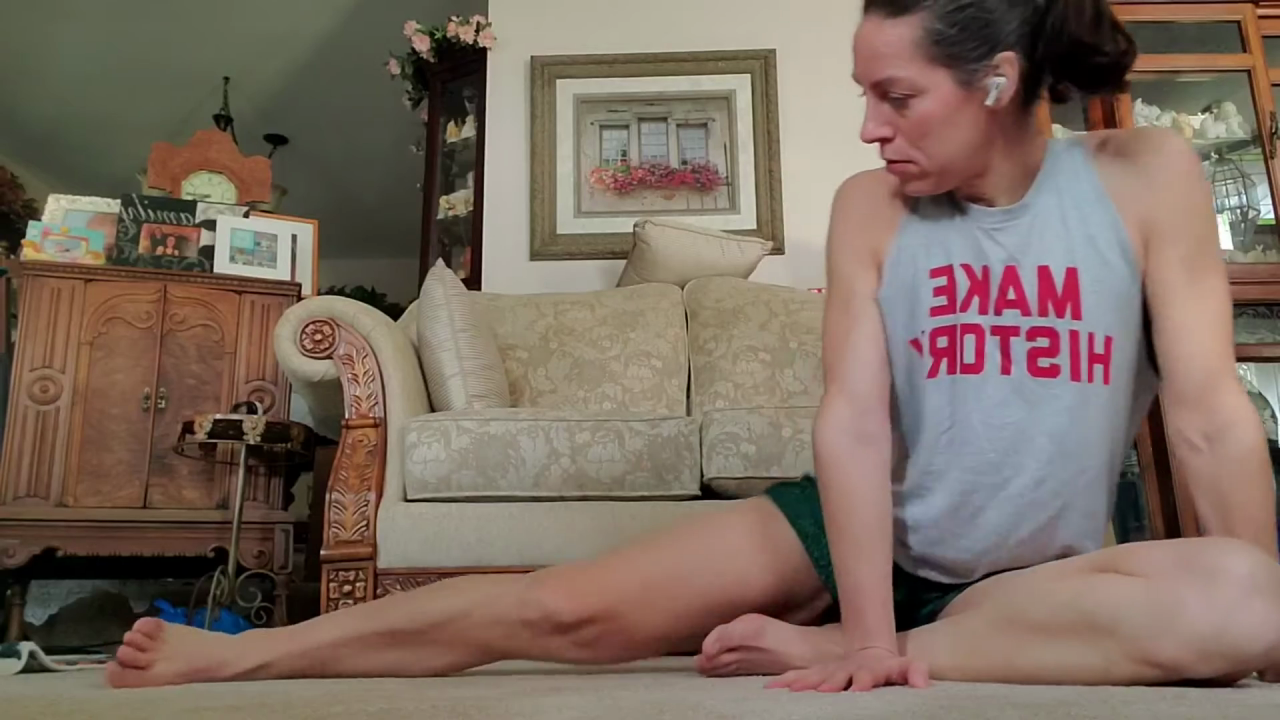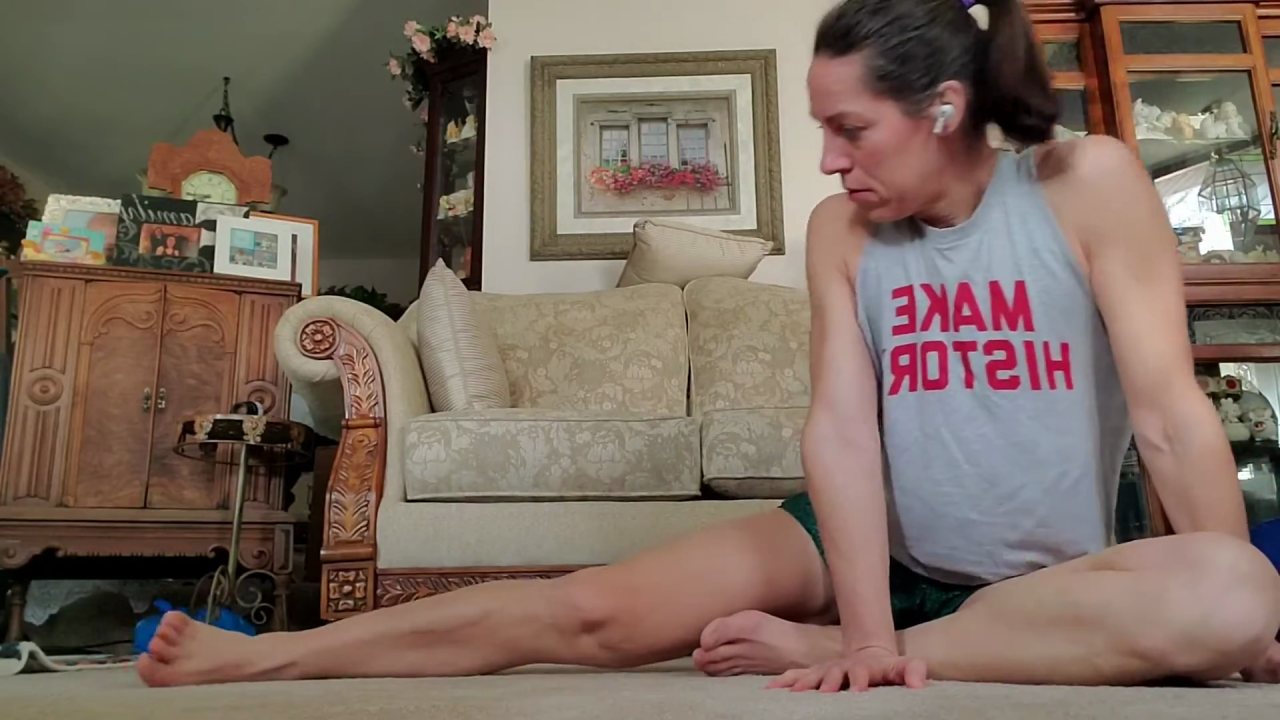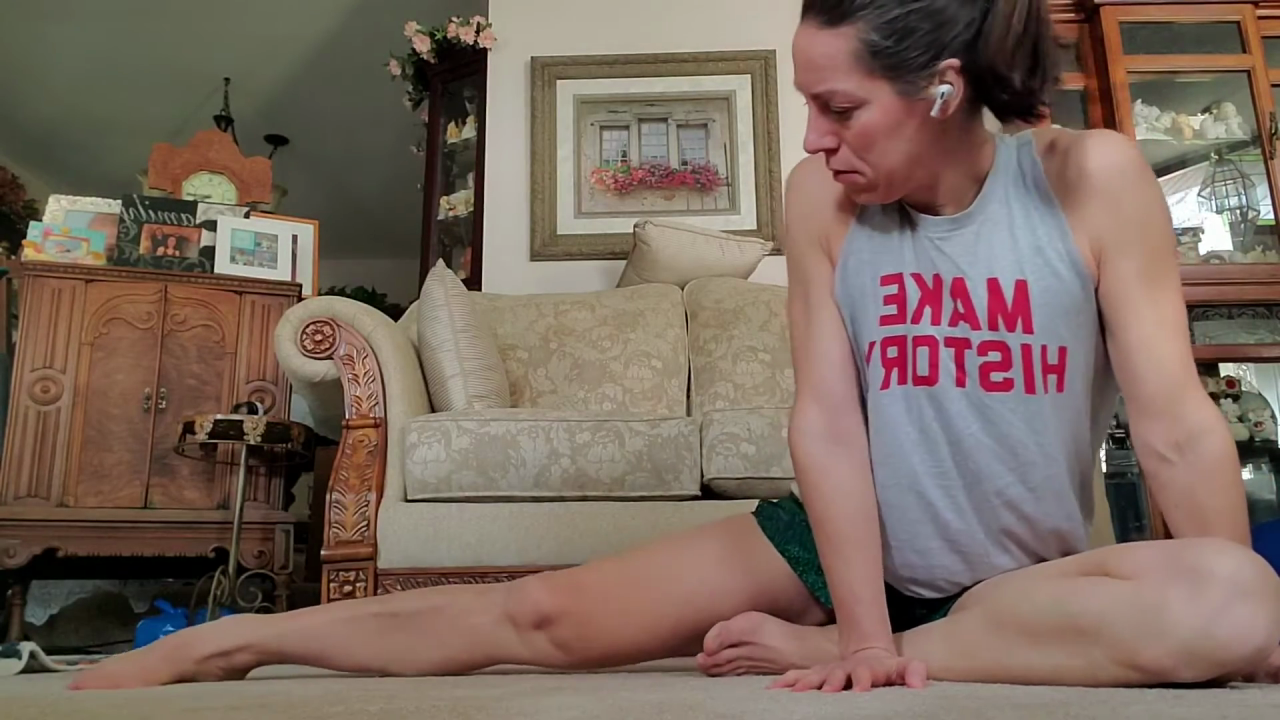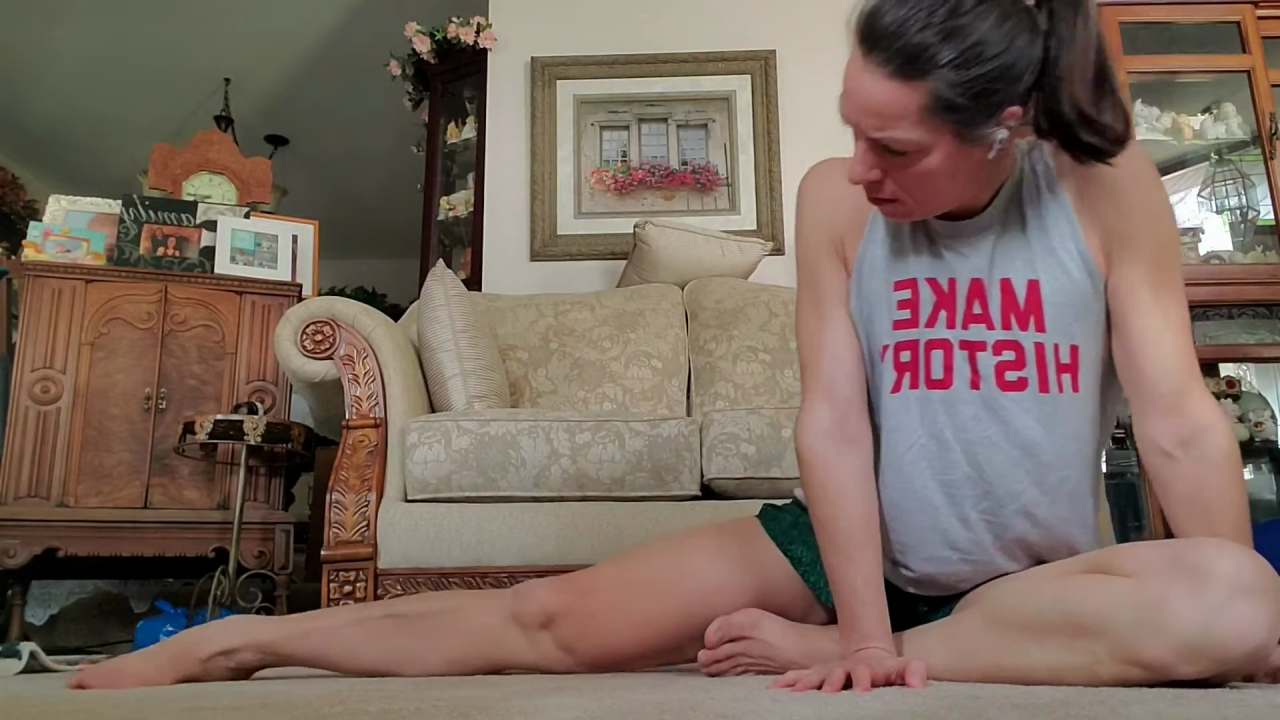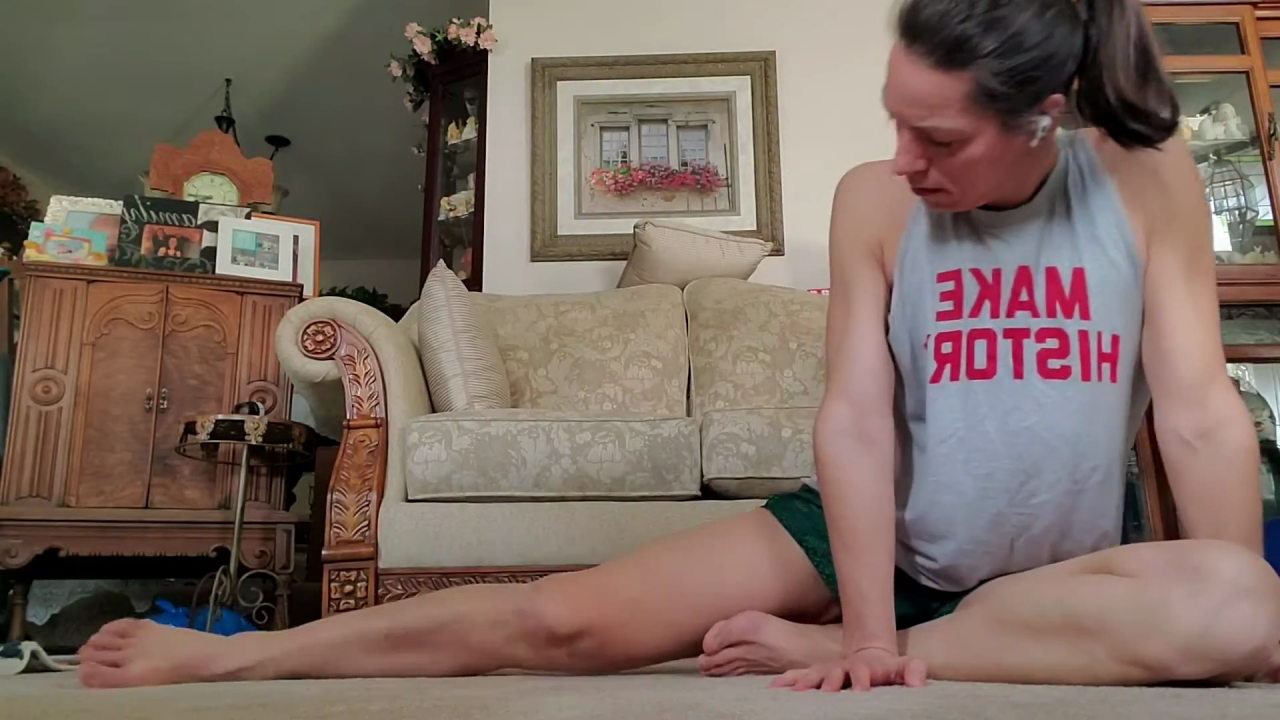
dt=1s
person 1, frame 1
left shoulder: (1149, 177)
right shoulder: (870, 208)
right elbow: (853, 419)
right wrist: (864, 628)
left hip: (1025, 578)
right hip: (856, 528)
right knee: (571, 607)
left ankle: (807, 653)
right ankle: (236, 653)
person 1, frame 2
left shoulder: (1090, 185)
right shoulder: (840, 229)
left elbow: (1171, 415)
right elbow: (839, 430)
right wrist: (870, 628)
left hip: (1037, 583)
right hip: (871, 541)
right knee: (592, 612)
left ankle: (813, 650)
right ankle: (264, 656)
person 1, frame 3
left shoulder: (1092, 180)
right shoulder: (820, 198)
left elbow: (1173, 425)
right elbow: (827, 421)
right wrist: (863, 627)
left hip: (1025, 580)
right hip: (844, 538)
right knee: (543, 612)
left ankle: (811, 654)
right ankle: (222, 642)
person 1, frame 4
left shoulder: (1106, 190)
right shoulder: (834, 201)
left elbow: (1178, 420)
right elbow: (832, 422)
right wrist: (864, 626)
left hip: (1033, 581)
right hip: (852, 542)
right knee: (546, 618)
left ankle: (815, 656)
right ankle: (227, 643)
person 1, frame 5
left shoulder: (1144, 180)
right shoulder: (872, 199)
right elbow: (854, 419)
right wrist: (870, 626)
left hip: (1044, 575)
right hip: (872, 531)
right knee: (565, 617)
left ankle: (813, 653)
right ankle: (233, 655)
